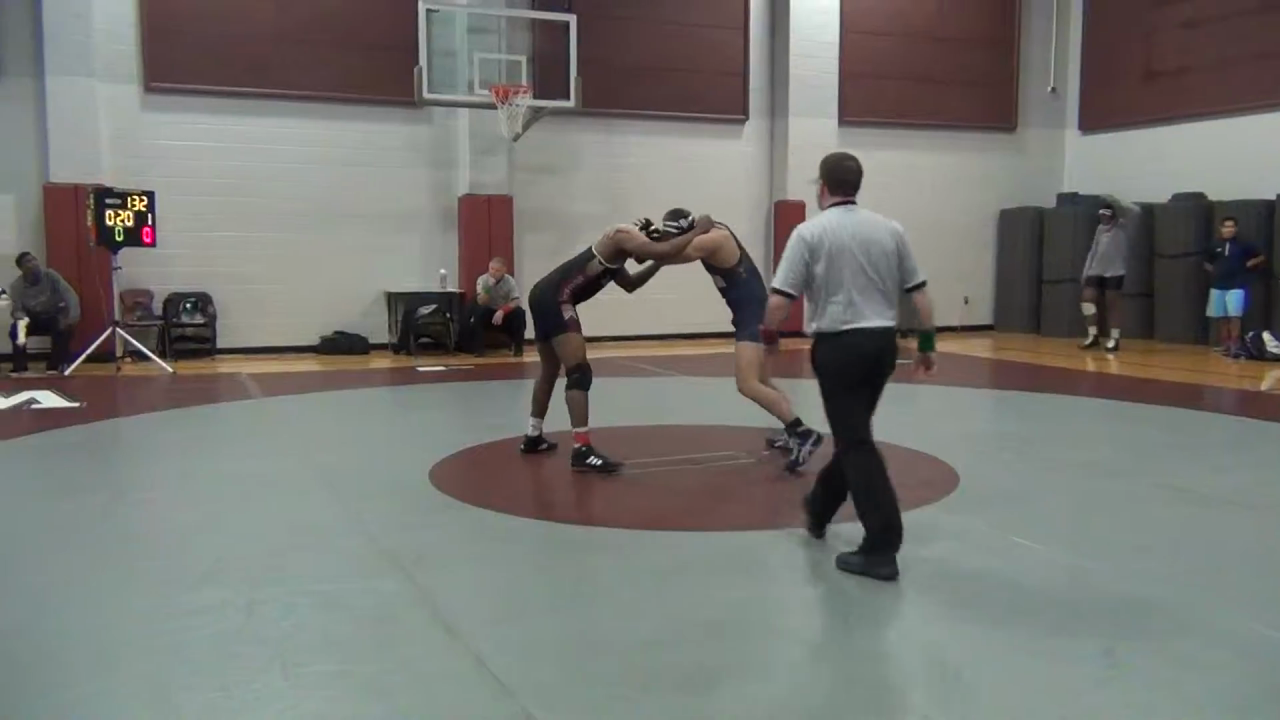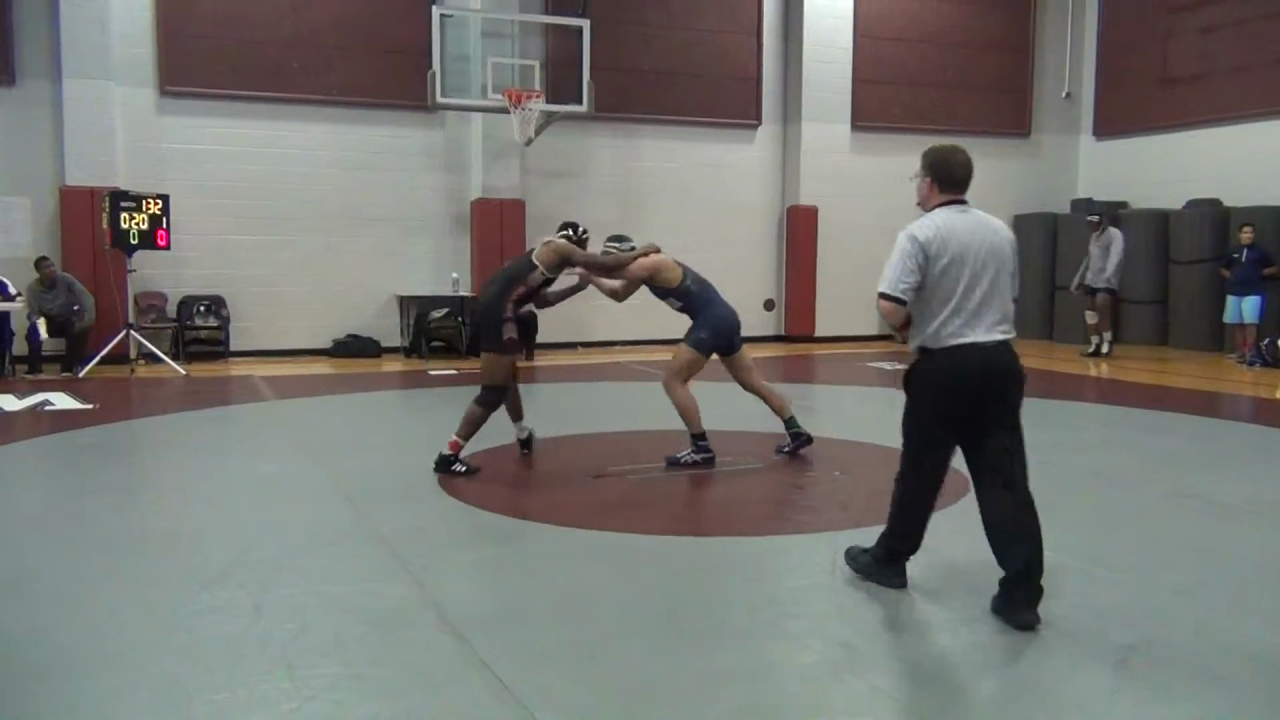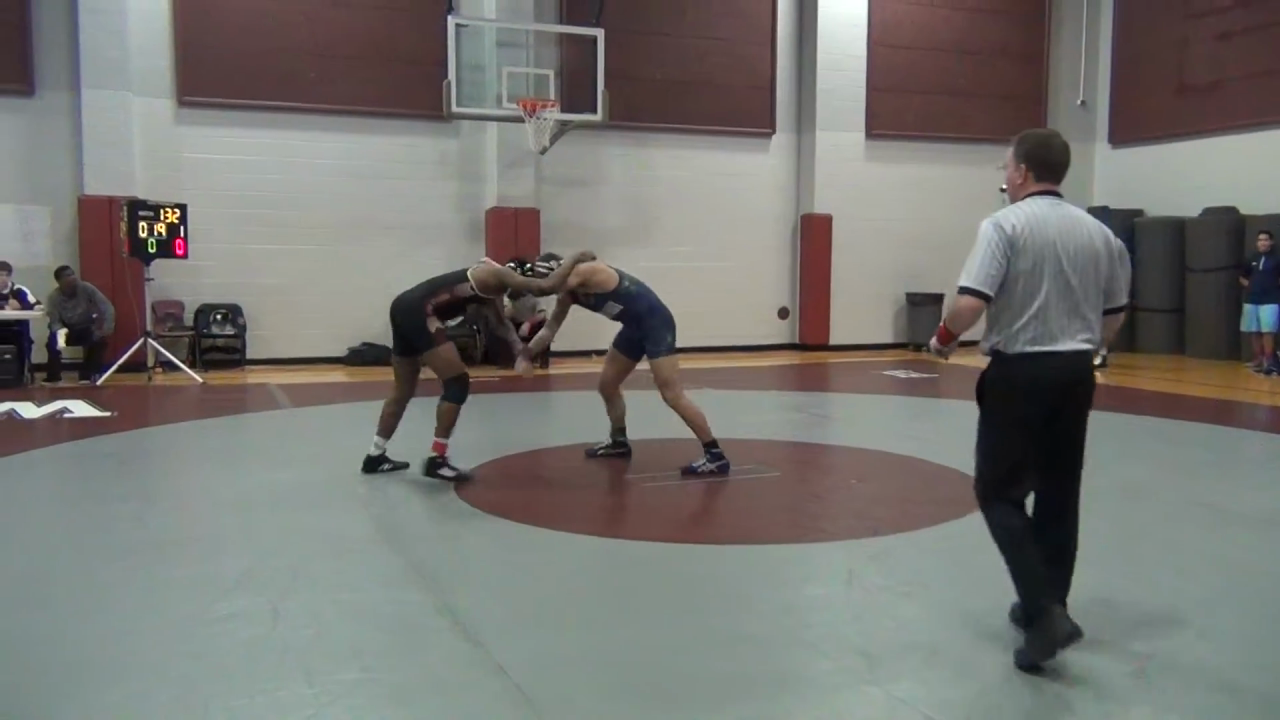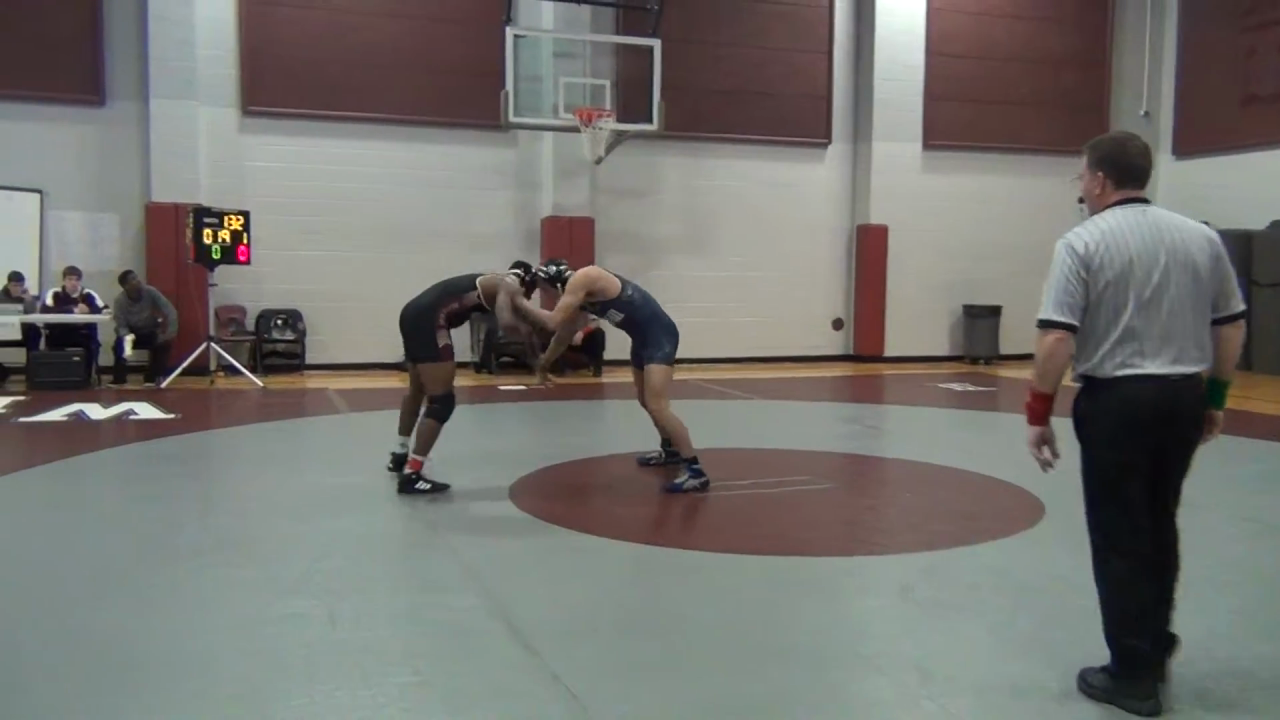
dt=0.5s
person 1, frame 1
left shoulder: (810, 233)
right shoulder: (890, 229)
left elbow: (779, 301)
right elbow: (918, 292)
left wrist: (769, 333)
right wrist: (927, 342)
left hip: (839, 347)
right hip: (884, 343)
left knee: (857, 445)
right knee: (852, 434)
left ankle: (881, 546)
right ankle: (820, 509)
person 1, frame 2
left shoulder: (921, 233)
right shoulder: (1001, 232)
left elbow: (892, 307)
left wrist: (908, 324)
left hip: (945, 367)
right hip: (1001, 361)
left knee: (920, 470)
right knee: (1005, 479)
left ankle: (889, 560)
right ankle: (1021, 593)
person 1, frame 3
left shoulder: (1005, 224)
right shoulder: (1099, 232)
left elbow: (970, 304)
right elbow: (1114, 316)
left wrist: (945, 335)
left hip: (1018, 375)
right hip: (1076, 374)
left knee: (1001, 496)
right knee: (1059, 497)
left ankle: (1045, 612)
right ankle: (1045, 609)
person 1, frame 4
left shoulder: (1082, 242)
right shoulder: (1200, 236)
left elbow: (1056, 340)
right elbow: (1231, 327)
left wrist: (1038, 414)
right wrist: (1215, 396)
left hip: (1116, 403)
right hip: (1183, 398)
left knee: (1120, 538)
right knee: (1157, 523)
right ankle: (1153, 637)
person 2, frame 1
left shoulder: (615, 254)
right shoulder: (623, 235)
left elbow: (629, 284)
right elbow: (663, 251)
left wrist: (657, 264)
right wrist: (697, 231)
left hip: (545, 296)
right hip: (556, 299)
left knee: (549, 371)
right knee: (579, 373)
left ankle: (533, 437)
right ankle: (582, 451)
person 2, frame 2
left shoulder: (543, 254)
right shoulder: (561, 248)
left elbow: (540, 301)
right elbow: (606, 264)
left wrist: (577, 288)
right wrist: (643, 252)
left hip: (485, 307)
right hip: (496, 313)
left knee: (506, 377)
right knee: (495, 391)
left ankle: (523, 435)
right ankle: (449, 456)
person 2, frame 3
left shoulder: (491, 279)
right shoulder: (499, 274)
left elbow: (502, 322)
right elbow: (546, 287)
left wrist: (519, 350)
right wrist: (575, 259)
left hip: (405, 307)
right hip: (418, 311)
left knee: (404, 389)
right knee: (457, 383)
left ankle: (375, 457)
right ankle: (437, 459)
person 2, frame 4
left shoulder: (498, 283)
right shoulder: (508, 286)
left elbow: (515, 323)
right elbow: (507, 323)
left hip: (413, 314)
right hip: (429, 321)
left knee: (418, 391)
right knee: (442, 401)
left ankle: (400, 455)
right ankle: (411, 474)
person 3, frame 1
left shoulder: (711, 240)
right shoulder: (709, 234)
left elbow: (668, 258)
right elbow: (674, 253)
left hip: (753, 313)
right hip: (747, 313)
left knee: (747, 384)
right knee: (759, 380)
left ankle: (805, 434)
right ankle: (795, 435)
person 3, frame 2
left shoulder: (651, 264)
right shoulder: (643, 269)
right elbow: (619, 293)
right wrist: (593, 280)
left hip: (712, 321)
right hip: (722, 318)
left knee: (673, 382)
right knee: (752, 382)
left ankle: (701, 448)
right ankle: (796, 434)
person 3, frame 3
left shoulder: (587, 272)
right shoulder: (569, 292)
right elbow: (549, 329)
right wrist: (527, 352)
left hip: (656, 323)
right hip: (635, 327)
left knee: (672, 396)
right knee: (606, 386)
left ankle: (715, 456)
right ankle: (619, 442)
person 3, frame 4
left shoulder: (582, 279)
right shoulder: (576, 298)
left elbow: (553, 323)
right elbow: (562, 336)
left wrist: (522, 306)
right wrist: (544, 363)
left hip: (659, 332)
right hip: (642, 335)
left knee: (657, 405)
right knee: (646, 400)
left ankle: (695, 470)
right ankle: (670, 450)
